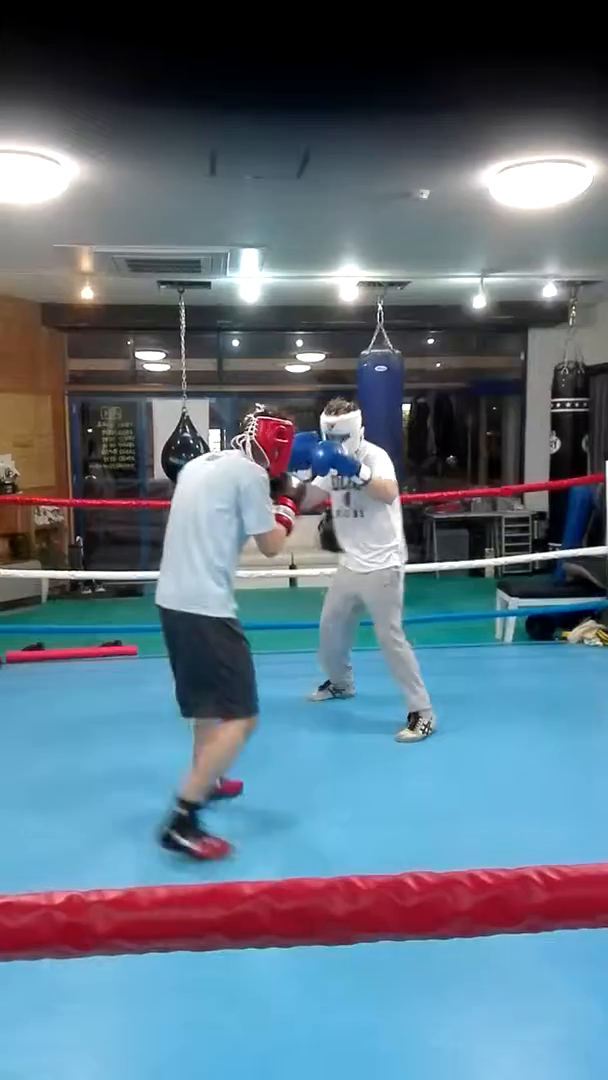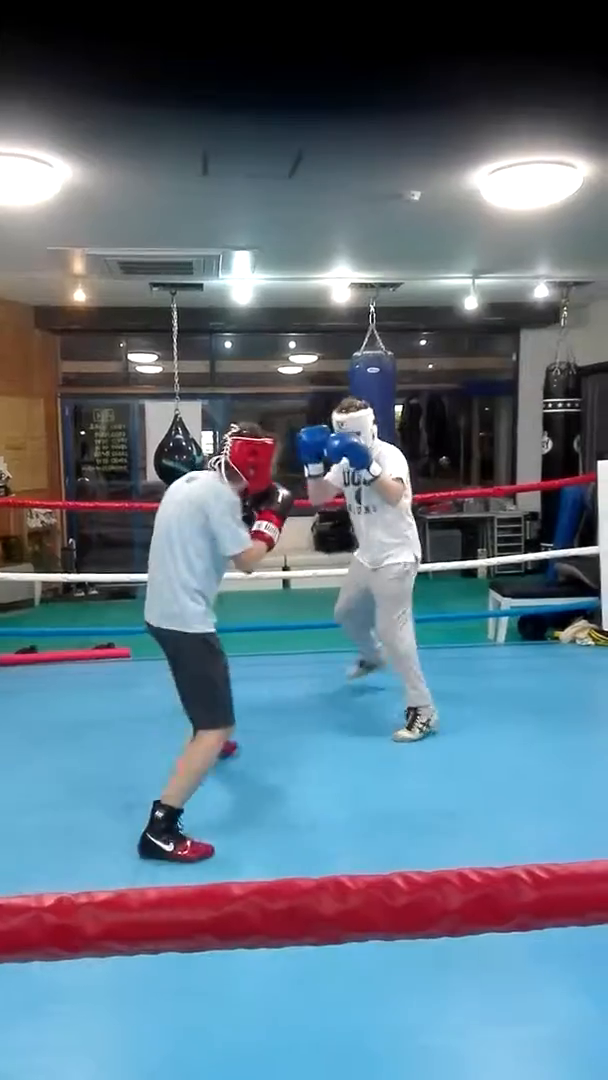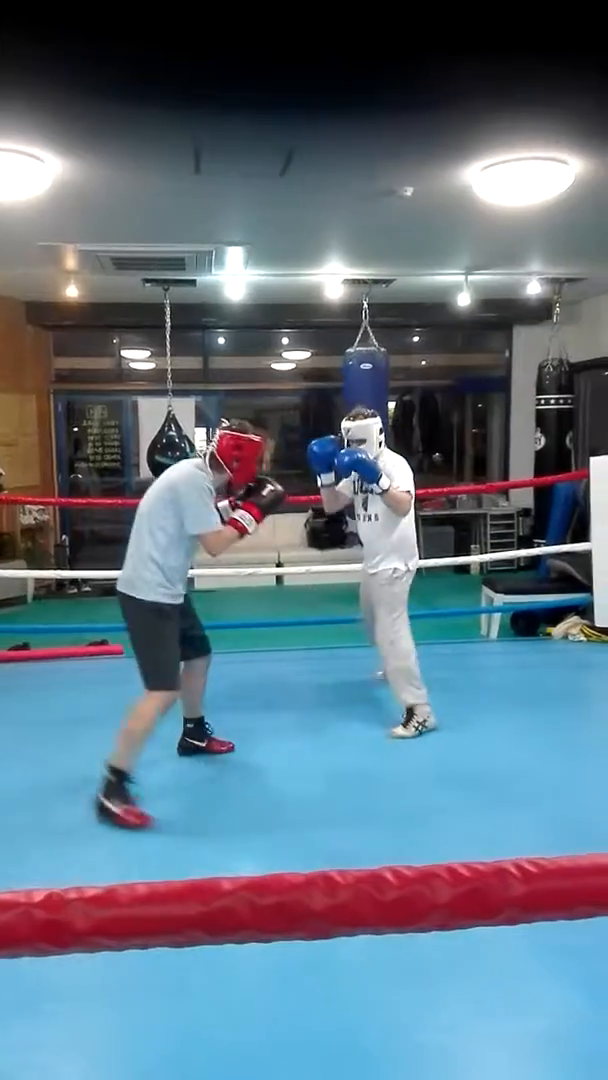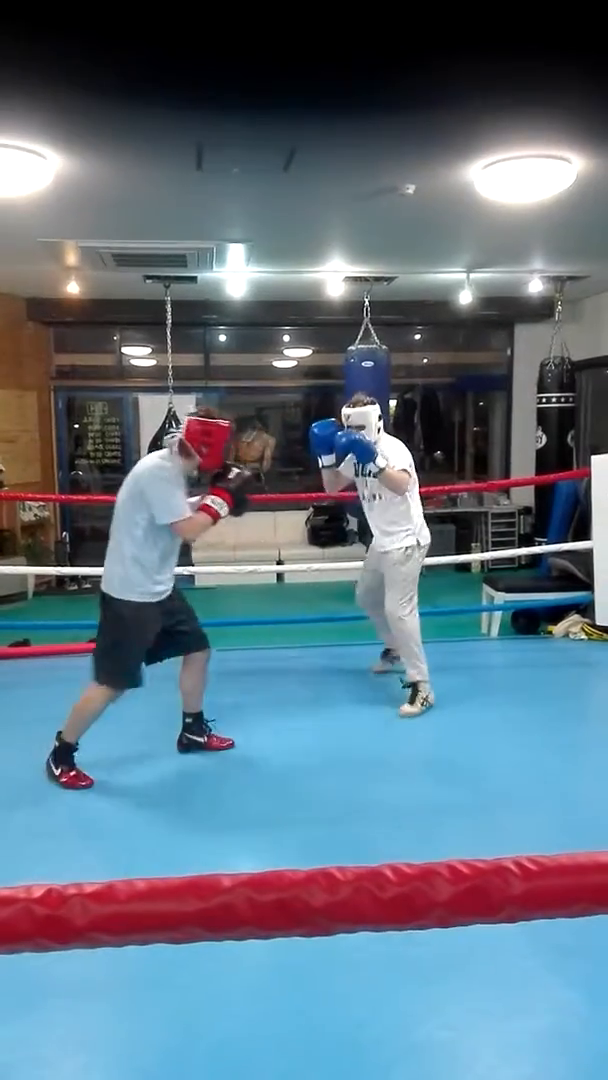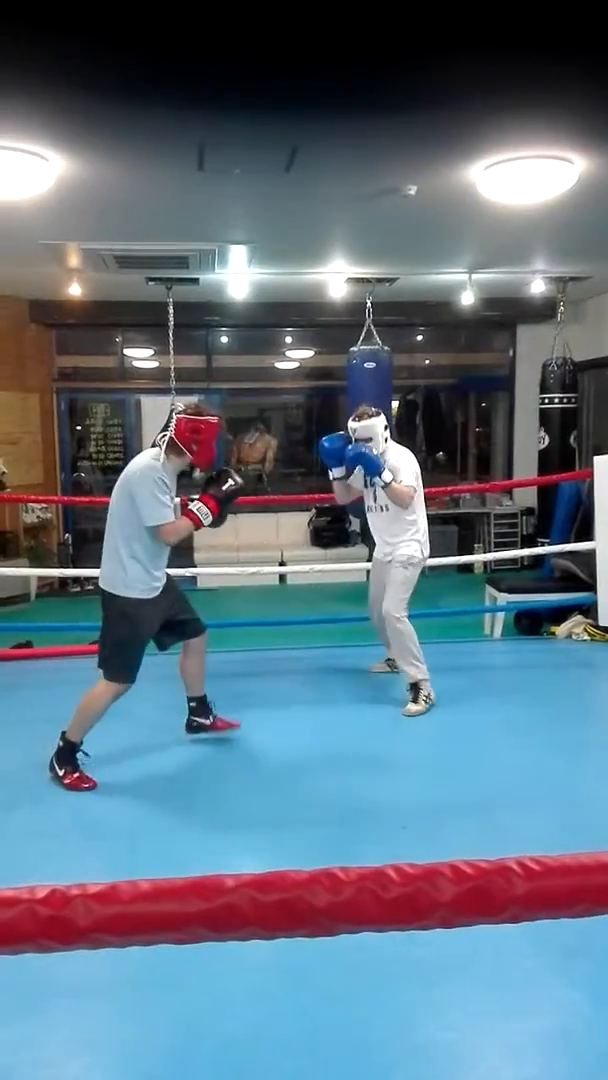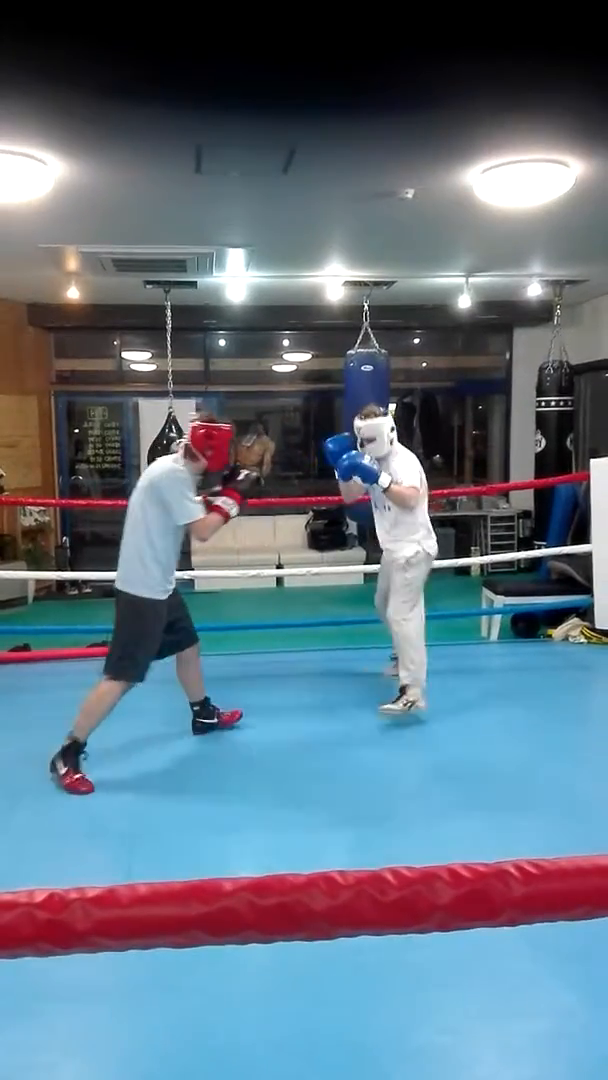
dt=0.2s
person 1, frame 1
left shoulder: (196, 465)
right shoulder: (250, 473)
right elbow: (271, 546)
right wrist: (286, 502)
left hip: (171, 600)
right hip: (206, 607)
left knee: (204, 694)
right knee: (239, 717)
left ankle: (205, 778)
right ankle: (183, 821)
person 1, frame 2
left shoulder: (186, 483)
right shoulder: (219, 495)
right elbow: (247, 561)
left wrist: (251, 513)
right wrist: (271, 516)
left hip: (163, 611)
right hip: (186, 619)
left knee: (204, 679)
right knee: (216, 725)
left ankle: (204, 748)
right ankle: (160, 828)
person 1, frame 3
left shoulder: (193, 473)
right shoulder: (191, 479)
left elbow: (203, 521)
right elbow: (214, 544)
left wrist: (239, 503)
right wrist: (253, 509)
left hip: (167, 588)
right hip: (149, 593)
left knee: (198, 656)
right knee: (163, 691)
left ankle: (194, 734)
right ankle: (114, 786)
person 1, frame 4
left shoulder: (170, 468)
right shoulder: (157, 471)
left elbow: (182, 517)
right elbow: (187, 530)
left wrist: (218, 496)
right wrist: (222, 496)
left hip: (159, 586)
right hip: (129, 593)
left knee: (198, 651)
right knee: (112, 684)
left ankle: (193, 730)
right ankle: (61, 755)
person 1, frame 5
left shoulder: (163, 465)
right shoulder: (148, 471)
right elbow: (168, 534)
left wrist: (206, 501)
right wrist: (210, 503)
left hip: (153, 581)
right hip: (129, 590)
left knee: (195, 638)
right knee: (117, 680)
left ankle: (199, 713)
right ankle: (64, 756)
person 1, frame 6
left shoulder: (175, 469)
right shoulder: (172, 474)
left elbow: (187, 516)
right elbow: (201, 531)
left wrist: (219, 496)
right wrist: (232, 497)
left hip: (160, 586)
right hip: (142, 590)
left knee: (189, 649)
right knee: (121, 678)
left ankle: (204, 715)
right ankle: (68, 756)
person 2, frame 1
left shoulder: (374, 456)
right shoulder: (328, 463)
left elbow: (389, 493)
right elbow: (305, 501)
left wrist: (355, 470)
right wrist: (299, 469)
left hip: (382, 564)
right hip: (351, 563)
left knee: (390, 636)
right knee: (330, 626)
left ankle: (422, 711)
right ankle: (339, 681)
person 2, frame 2
left shoulder: (388, 454)
right shoulder: (345, 460)
left elbow: (395, 495)
right elbow: (317, 498)
left wrist: (367, 464)
right wrist: (313, 463)
left hip: (396, 559)
right hip: (367, 557)
left knee: (394, 631)
right knee: (347, 613)
left ankle: (422, 709)
right ankle: (372, 656)
person 2, frame 3
left shoulder: (395, 464)
right shoulder: (356, 469)
left elbow: (403, 506)
right elbow: (331, 505)
left wrist: (377, 478)
right wrist: (324, 472)
left hip: (394, 564)
right hip: (373, 561)
left knee: (391, 632)
right knee: (376, 621)
left ankle: (418, 709)
right ankle: (394, 668)
person 2, frame 4
left shoulder: (392, 447)
right shoulder: (356, 451)
left elbow: (402, 485)
right elbow: (332, 486)
left wrist: (373, 459)
right wrist: (325, 454)
left hip: (406, 542)
right hip: (382, 542)
left knee: (399, 610)
right knee: (367, 597)
left ankle: (420, 686)
right ankle: (394, 649)
person 2, frame 5
left shoulder: (401, 457)
right shoulder: (366, 462)
left elbow: (406, 499)
right elbow: (343, 497)
left wrist: (379, 472)
right wrist: (336, 465)
left hip: (408, 550)
right hip: (384, 551)
left knee: (393, 612)
right knee: (378, 610)
left ankle: (421, 685)
right ankle: (396, 657)
person 2, frame 6
left shoulder: (403, 461)
right shoulder: (373, 461)
left elbow: (411, 500)
right elbow: (350, 496)
left wrist: (379, 479)
right wrist: (343, 468)
left hip: (413, 549)
right hip: (393, 549)
left knee: (401, 612)
right knee: (385, 605)
left ankle: (412, 691)
right ankle: (407, 659)
